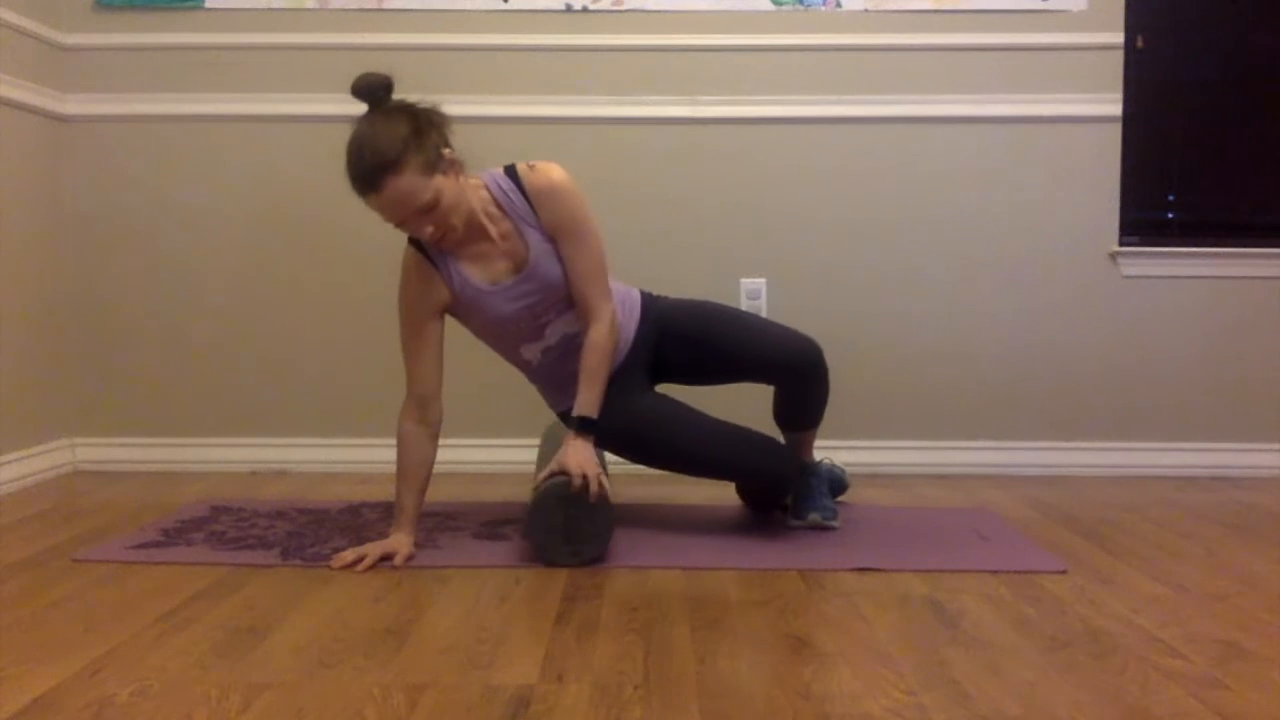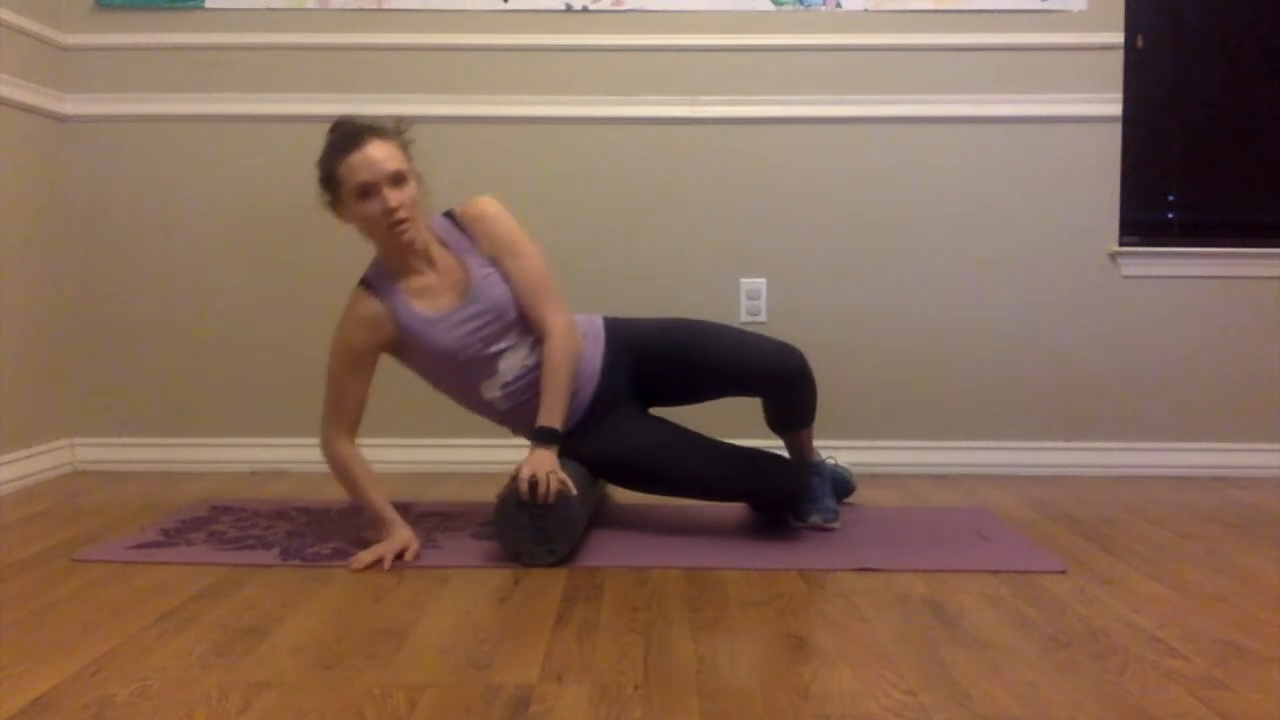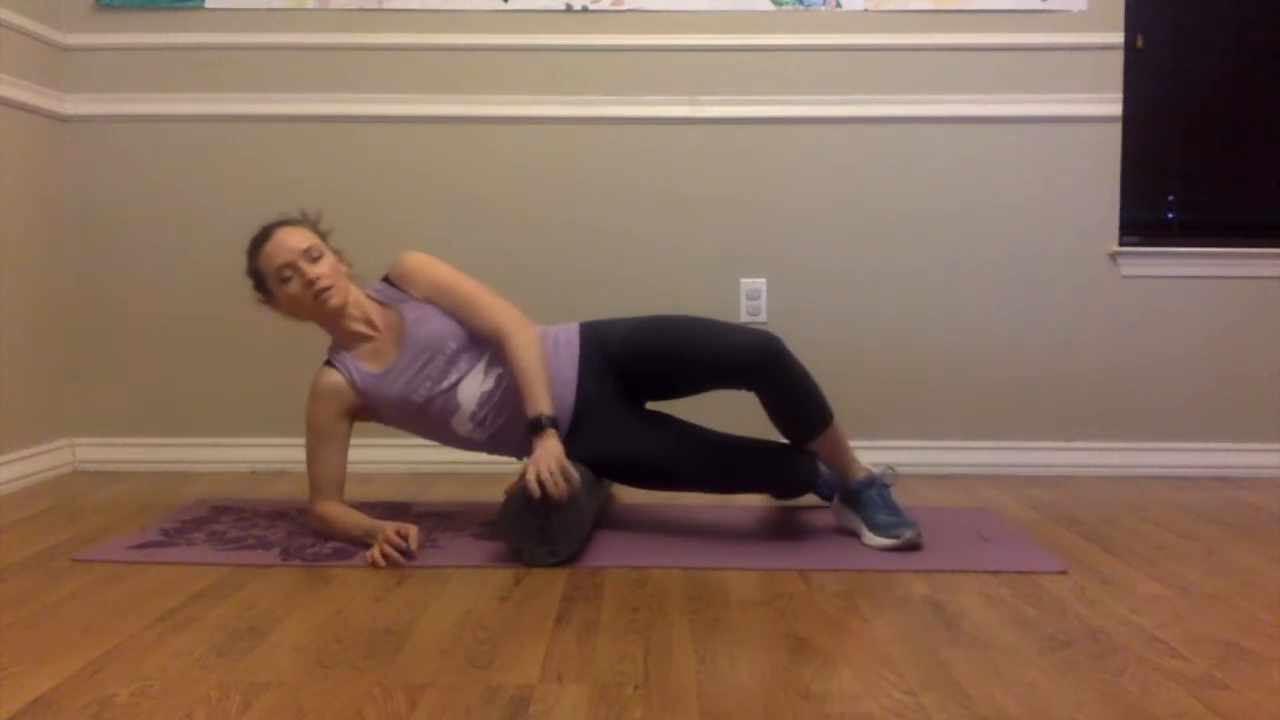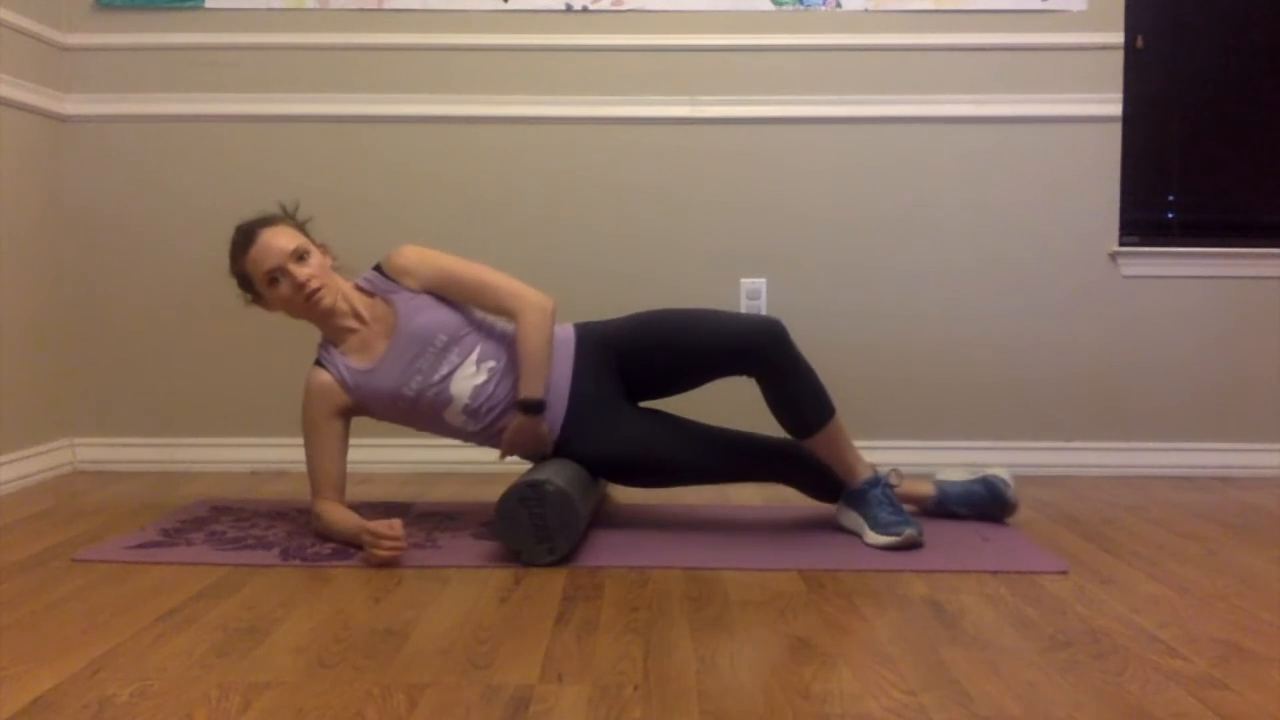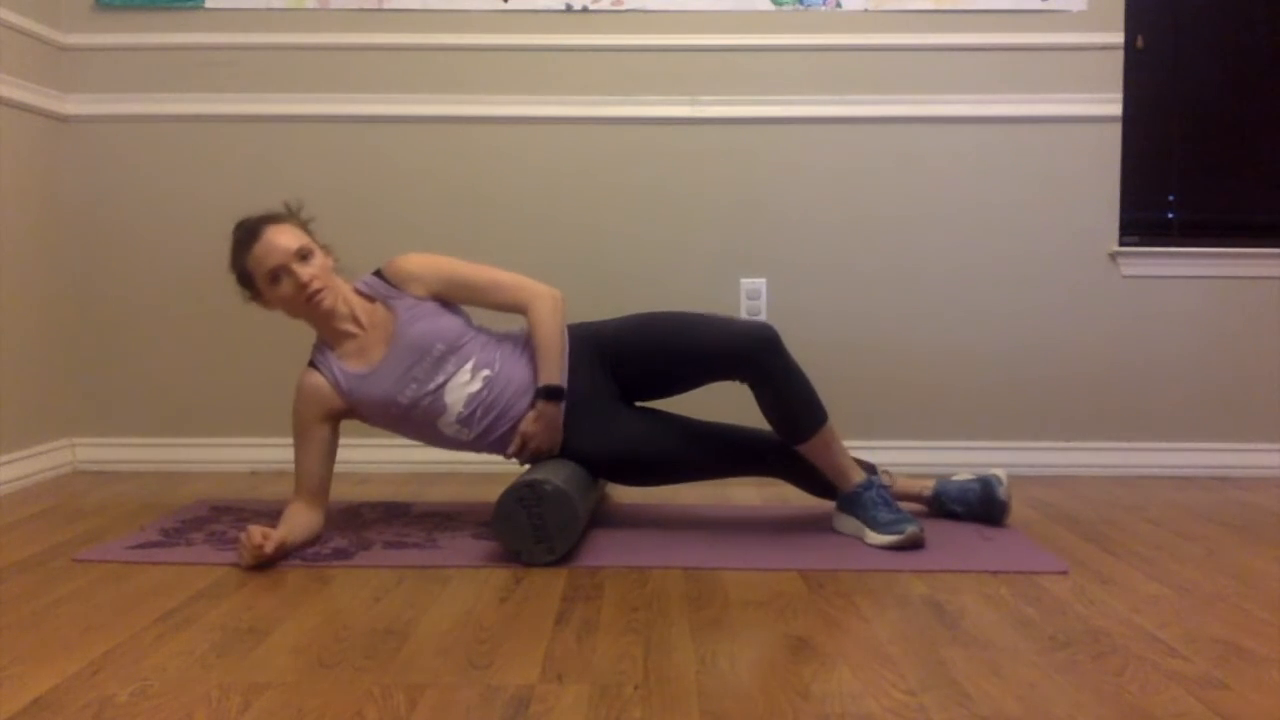
dt=1s
person 1, frame 1
left shoulder: (544, 187)
right shoulder: (425, 271)
left elbow: (601, 315)
right elbow: (422, 408)
left wrist: (582, 435)
right wrist: (403, 528)
left hip: (640, 325)
right hip: (591, 389)
left knee: (801, 358)
right knee: (770, 466)
left ankle: (806, 467)
right ankle: (784, 484)
person 1, frame 2
left shoulder: (477, 219)
right shoulder: (372, 315)
left elbow: (558, 328)
right elbow: (337, 437)
left wrist: (543, 441)
right wrist: (392, 523)
left hip: (610, 352)
right hip: (581, 428)
left knee: (783, 365)
right knee: (770, 482)
left ankle: (809, 464)
right ankle: (804, 486)
person 1, frame 3
left shoulder: (408, 275)
right shoulder: (336, 388)
left elbow: (516, 330)
right elbow: (324, 504)
left wrist: (539, 430)
right wrist: (377, 531)
left hip: (593, 358)
right hip: (579, 435)
left knee: (758, 352)
right knee: (773, 471)
left ankle: (857, 482)
right ankle: (827, 480)
person 1, frame 4
left shoulder: (402, 269)
right shoulder: (328, 386)
left elbow: (533, 304)
right elbow: (325, 503)
left wrist: (529, 405)
right wrist: (365, 533)
left hip: (587, 357)
right hip: (577, 436)
left knee: (761, 338)
right knee: (775, 460)
left ankle: (870, 486)
right ankle: (873, 492)
person 1, frame 5
left shoulder: (404, 276)
right shoulder: (321, 390)
left elbow: (542, 296)
right elbow: (309, 503)
left wrist: (551, 394)
right wrist: (274, 538)
left hip: (581, 360)
right hip: (579, 438)
left knee: (754, 343)
right knee: (767, 454)
left ankle: (874, 489)
right ankle: (887, 493)
